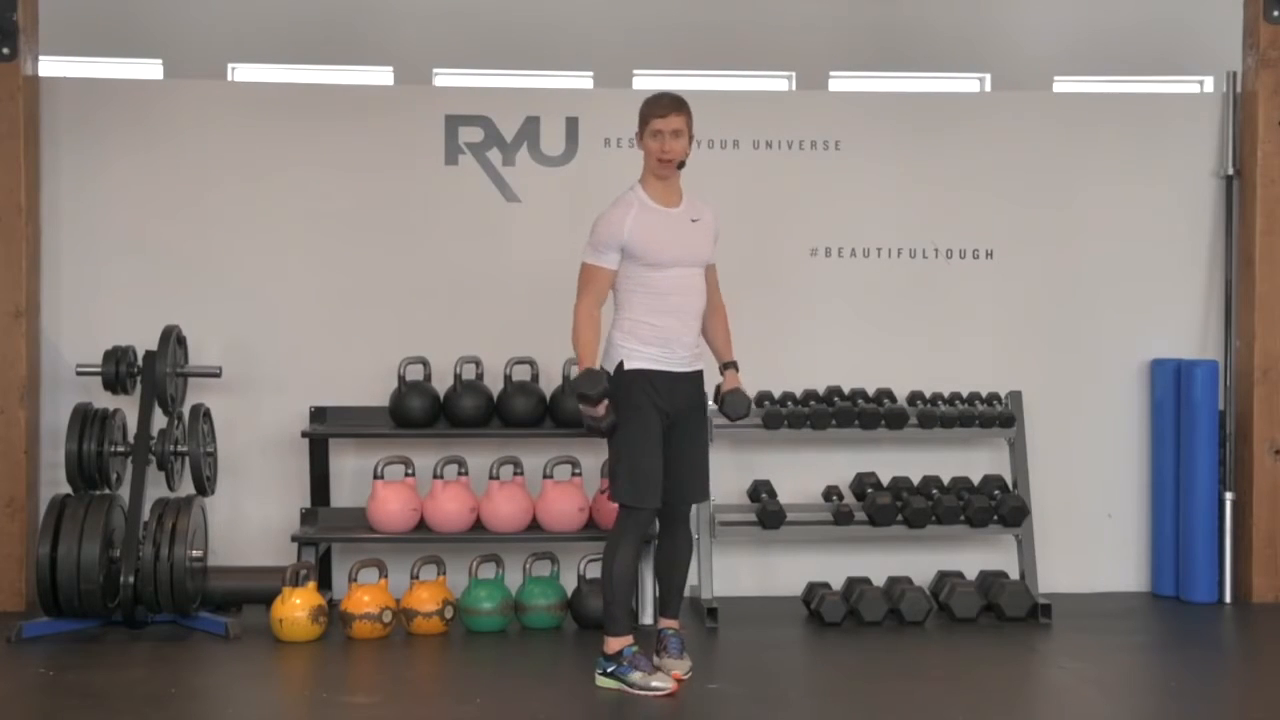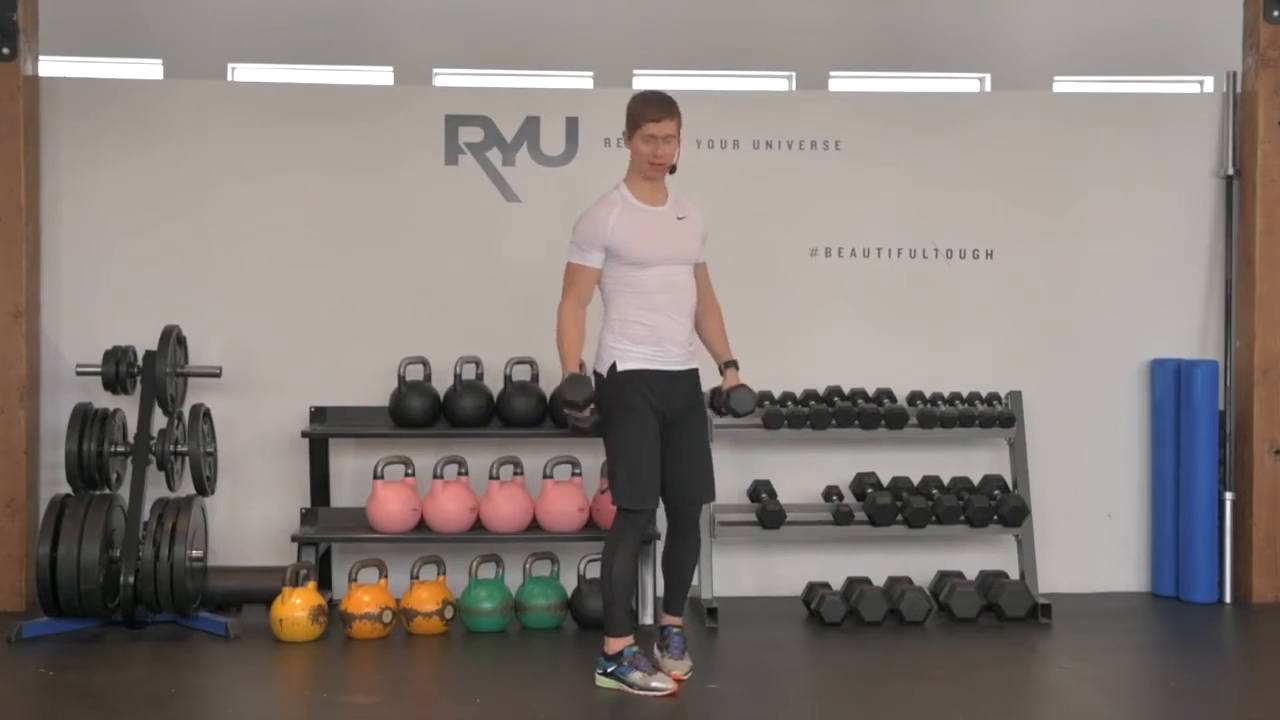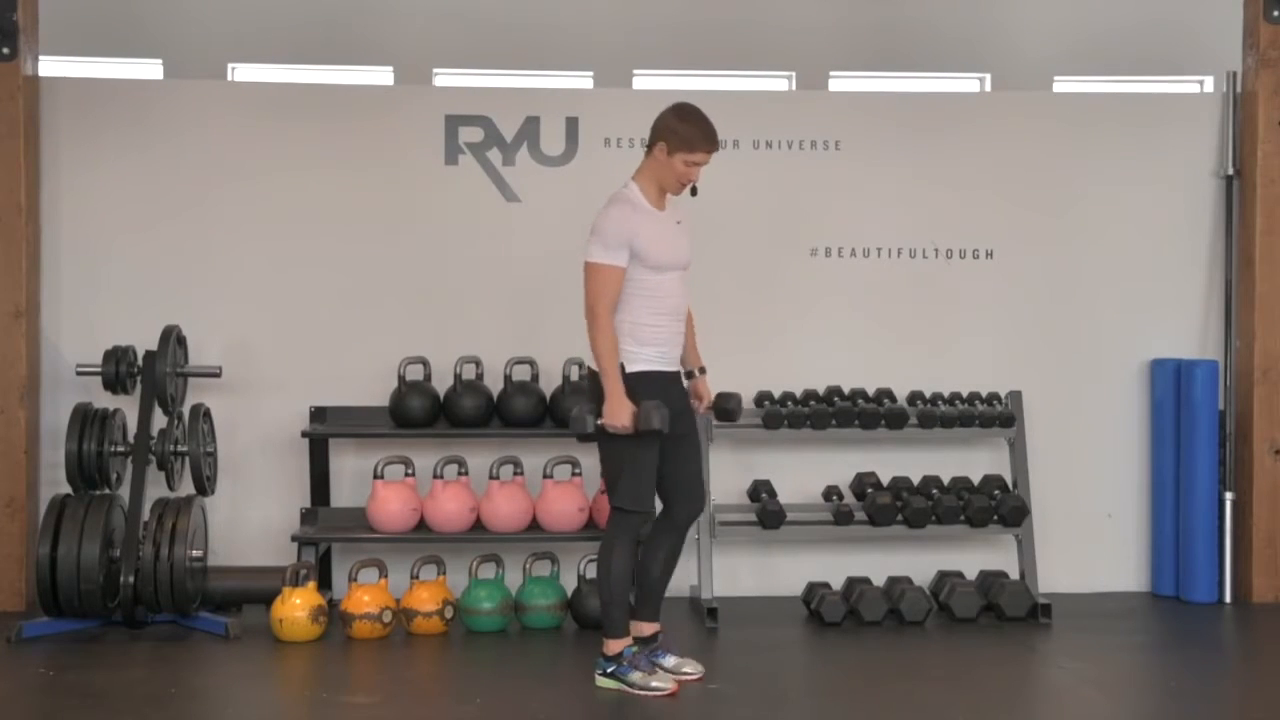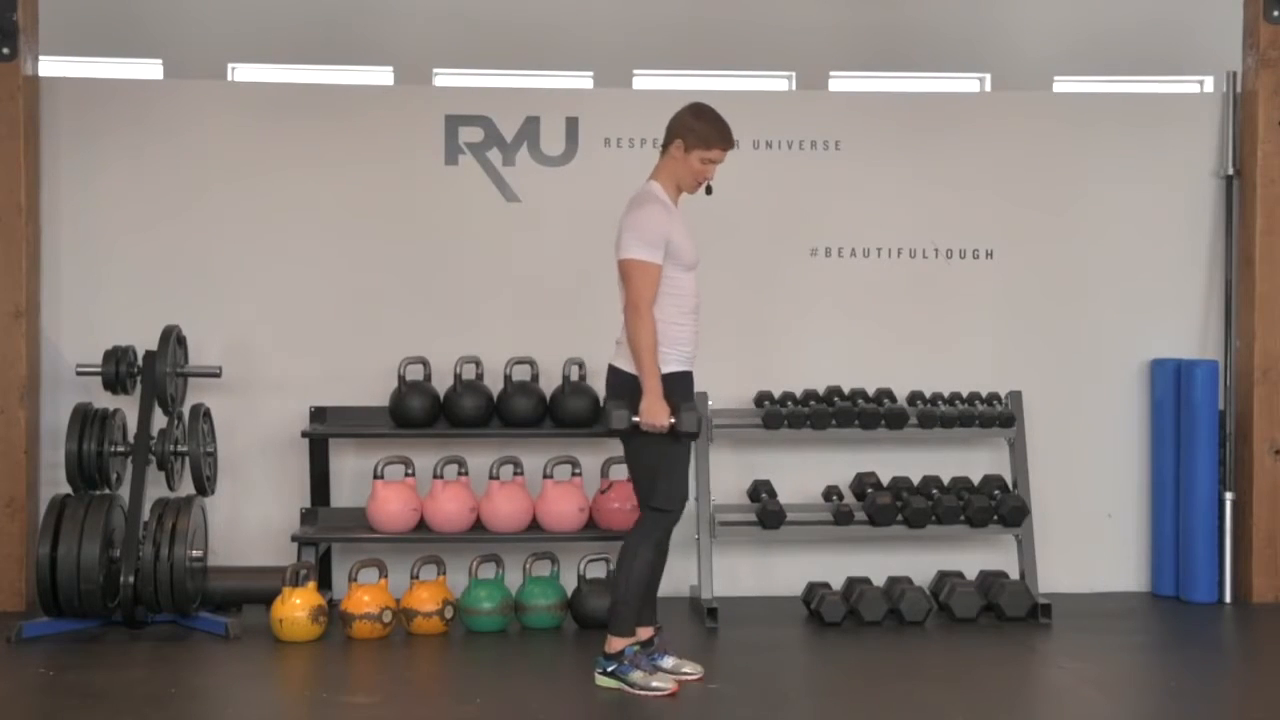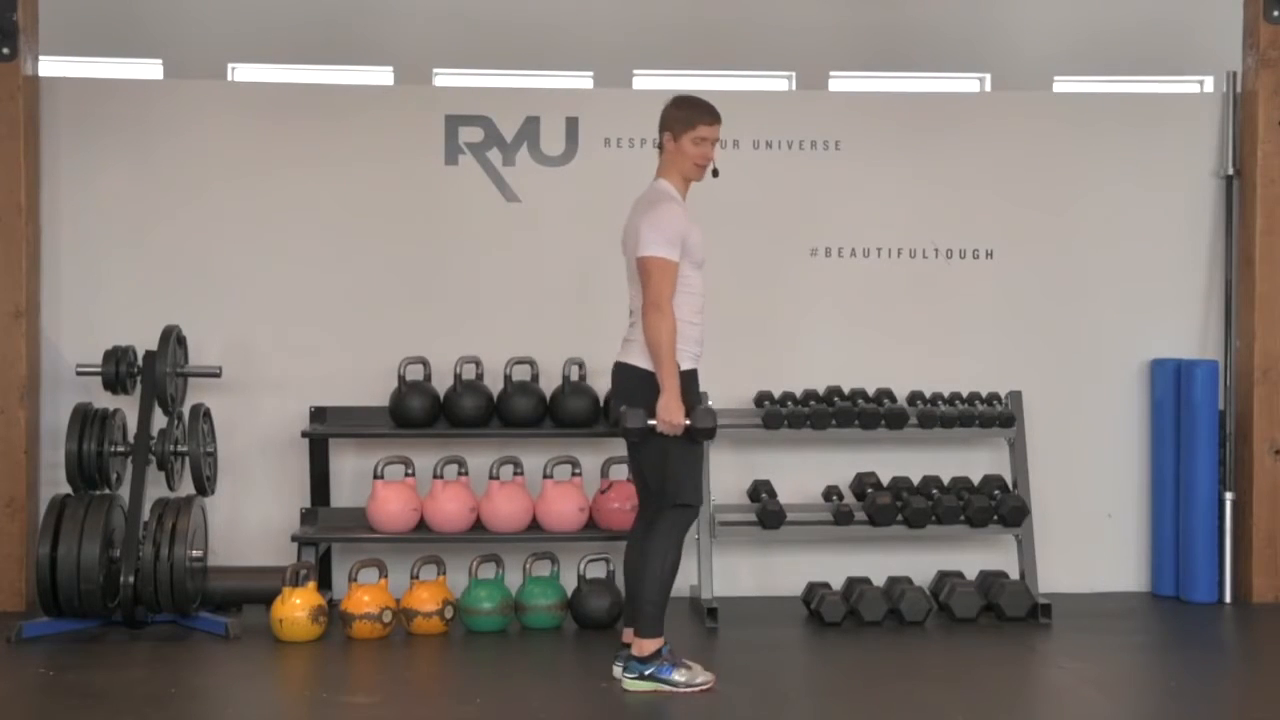
dt=0.4s
person 1, frame 1
left shoulder: (703, 217)
right shoulder: (620, 218)
right elbow: (588, 305)
left wrist: (728, 364)
left hip: (688, 381)
right hip: (636, 379)
left knee: (678, 512)
right knee: (637, 513)
left ankle: (668, 628)
right ankle: (616, 652)
person 1, frame 2
left shoulder: (690, 216)
right shoulder: (603, 217)
right elbow: (573, 304)
left wrist: (727, 364)
right wrist: (572, 379)
left hip: (683, 380)
right hip: (629, 380)
left knee: (687, 511)
right knee: (634, 514)
left ankle: (671, 626)
right ankle: (615, 653)
person 1, frame 3
left shoulder: (673, 217)
right shoulder: (620, 216)
right elbow: (600, 311)
left wrist: (697, 372)
right wrist: (614, 391)
left hip: (668, 383)
right hip: (631, 383)
left knee: (685, 505)
right knee: (631, 516)
left ankle: (645, 632)
right ankle: (614, 654)
person 1, frame 4
left shoulder: (665, 211)
right shoulder: (650, 212)
right elbow: (639, 310)
right wrist: (652, 392)
left hip: (668, 380)
right hip: (650, 383)
left knee: (664, 512)
right knee: (657, 514)
left ankle: (643, 639)
right ankle: (616, 652)
person 1, frame 5
left shoulder: (658, 206)
right shoulder: (665, 211)
right elbow: (658, 308)
right wrist: (671, 393)
left hip: (647, 377)
right hip: (656, 379)
left knee: (655, 510)
right knee: (677, 510)
left ankle: (636, 642)
right ankle: (645, 657)
